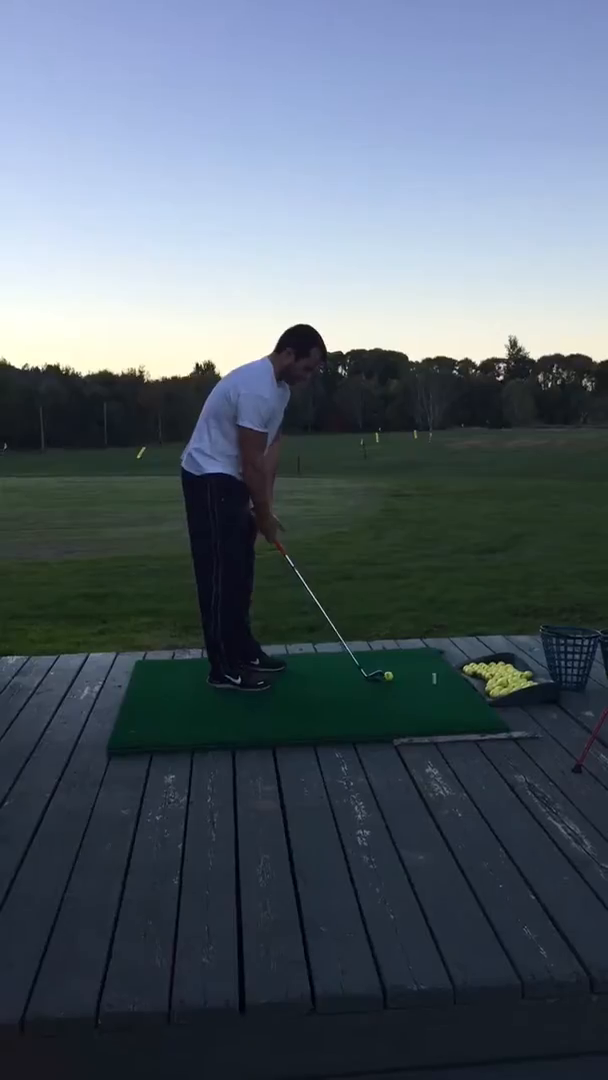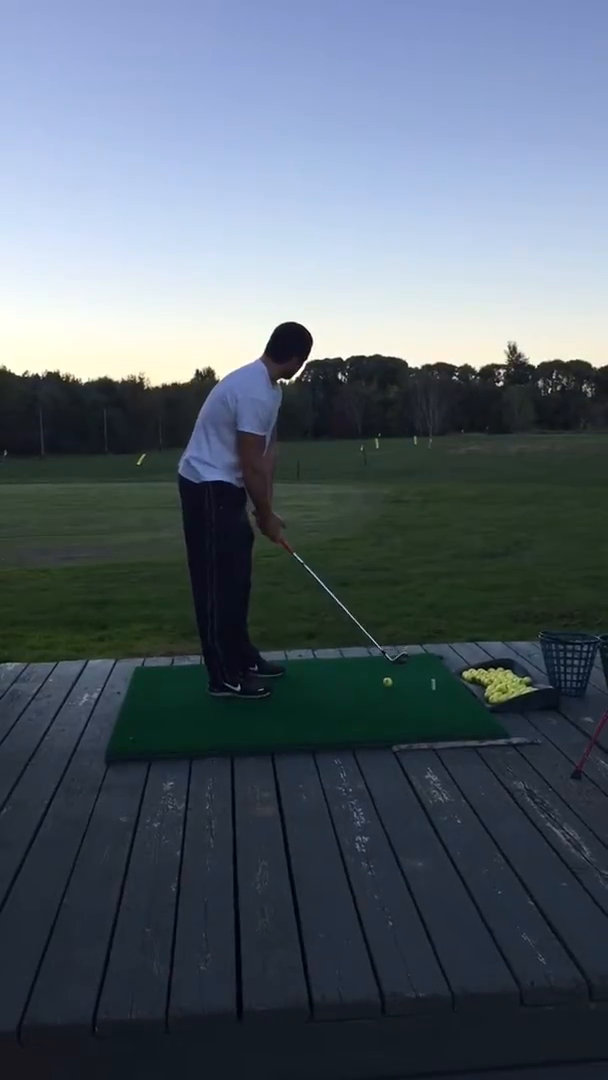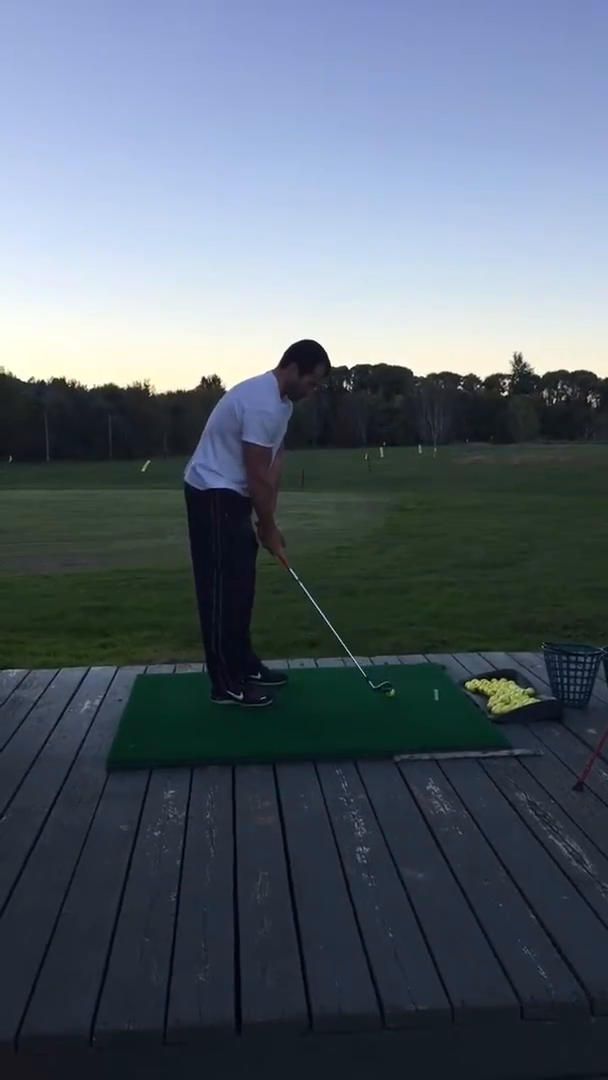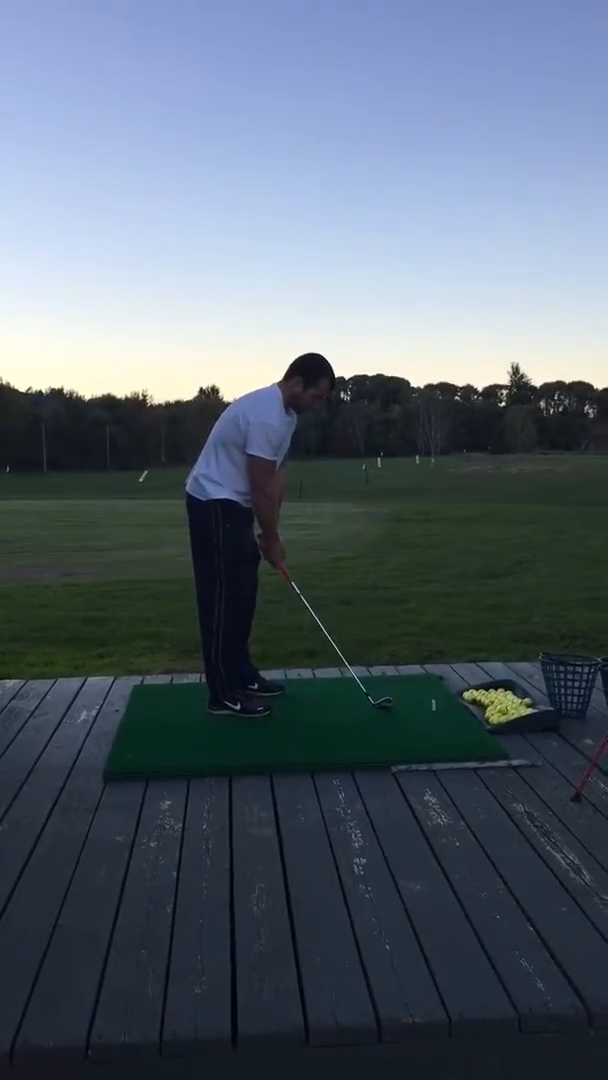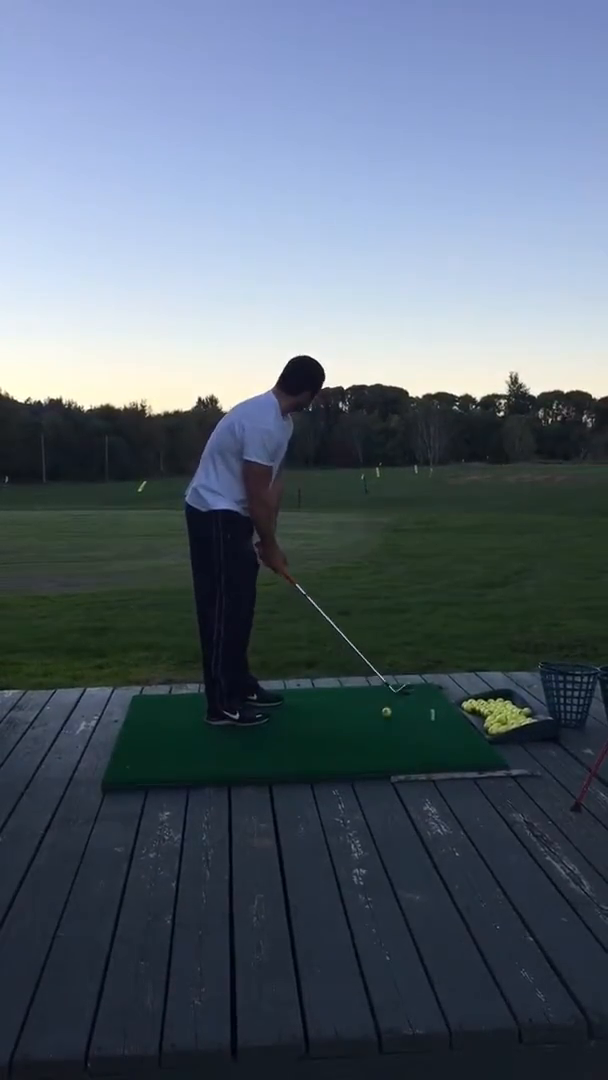
dt=1s
person 1, frame 1
left shoulder: (278, 387)
right shoulder: (256, 388)
left elbow: (270, 449)
right elbow: (252, 462)
left wrist: (266, 506)
right wrist: (264, 515)
left hip: (228, 480)
right hip: (209, 479)
left knee: (239, 570)
right knee: (223, 573)
left ankle: (243, 652)
right ankle: (225, 668)
person 1, frame 2
left shoulder: (267, 388)
right shoulder: (254, 393)
left elbow: (267, 453)
right elbow: (252, 465)
left wrist: (267, 507)
right wrist: (266, 516)
left hip: (224, 486)
right hip: (208, 487)
left knee: (237, 577)
right knee: (219, 581)
left ankle: (242, 658)
right ankle: (224, 677)
person 1, frame 3
left shoulder: (280, 401)
right shoulder: (261, 403)
left elbow: (273, 465)
right elbow: (258, 477)
left wrist: (268, 521)
right wrist: (269, 529)
left hip: (230, 494)
right hip: (213, 494)
left knee: (240, 584)
right knee: (223, 588)
left ankle: (244, 664)
right ankle: (226, 684)
person 1, frame 4
left shoulder: (284, 413)
right shoulder: (266, 416)
left elbow: (276, 478)
right elbow: (262, 488)
left wrist: (269, 533)
right wrist: (272, 540)
left hip: (232, 505)
right hip: (214, 505)
left knee: (242, 594)
right knee: (224, 598)
left ankle: (242, 676)
right ankle: (223, 694)
person 1, frame 5
left shoulder: (279, 420)
right shoulder: (263, 423)
left elbow: (272, 485)
right elbow: (257, 495)
left wrist: (269, 538)
right wrist: (271, 546)
left hip: (230, 515)
right hip: (215, 515)
left knee: (240, 603)
right knee: (223, 607)
left ankle: (240, 686)
right ankle: (222, 704)
